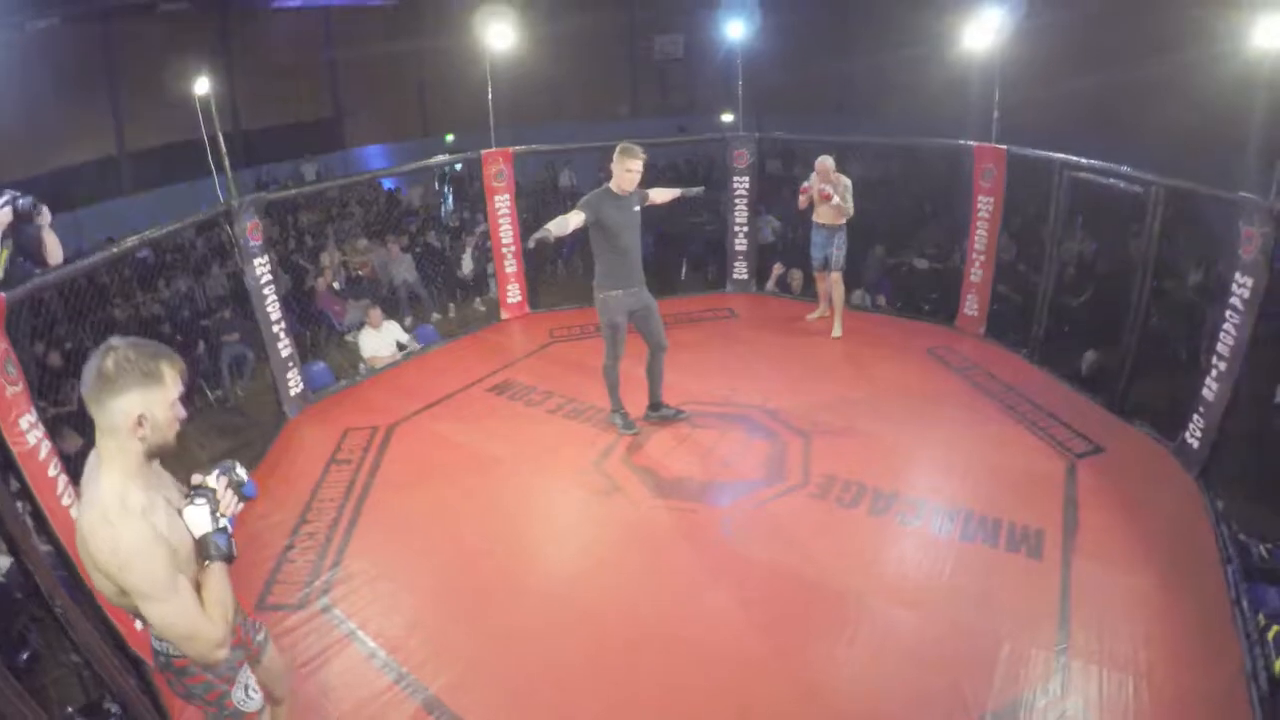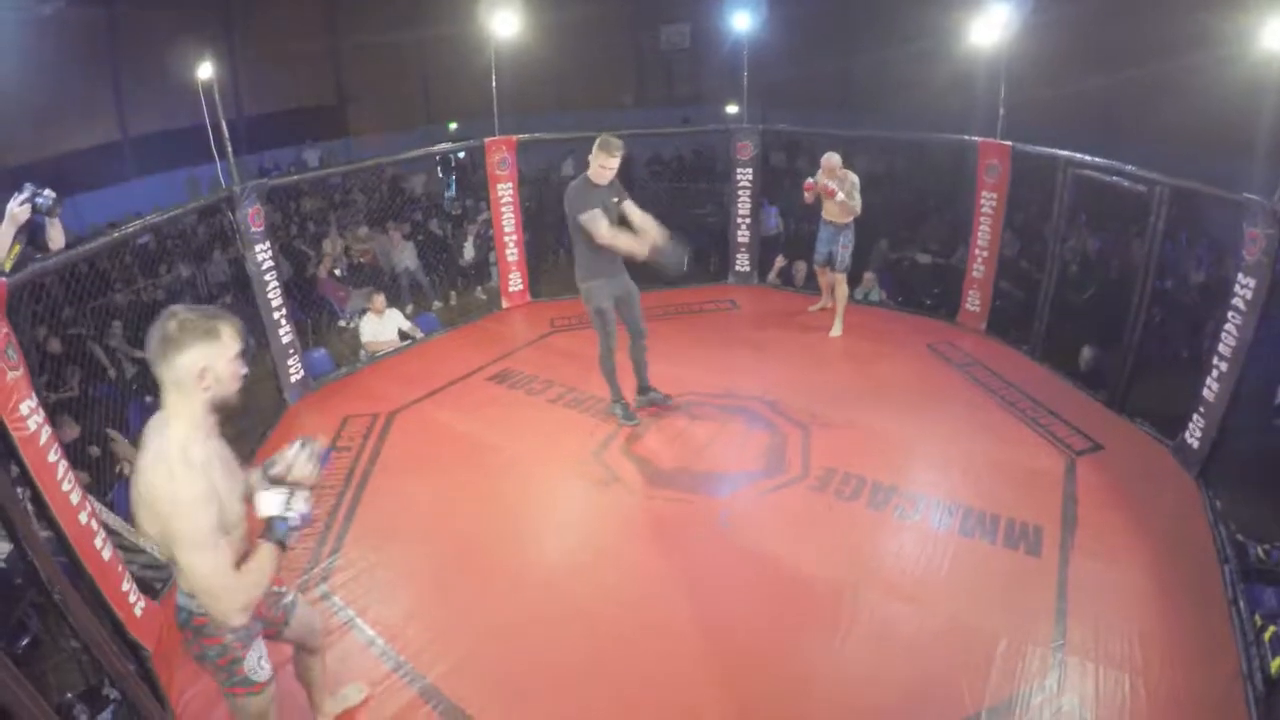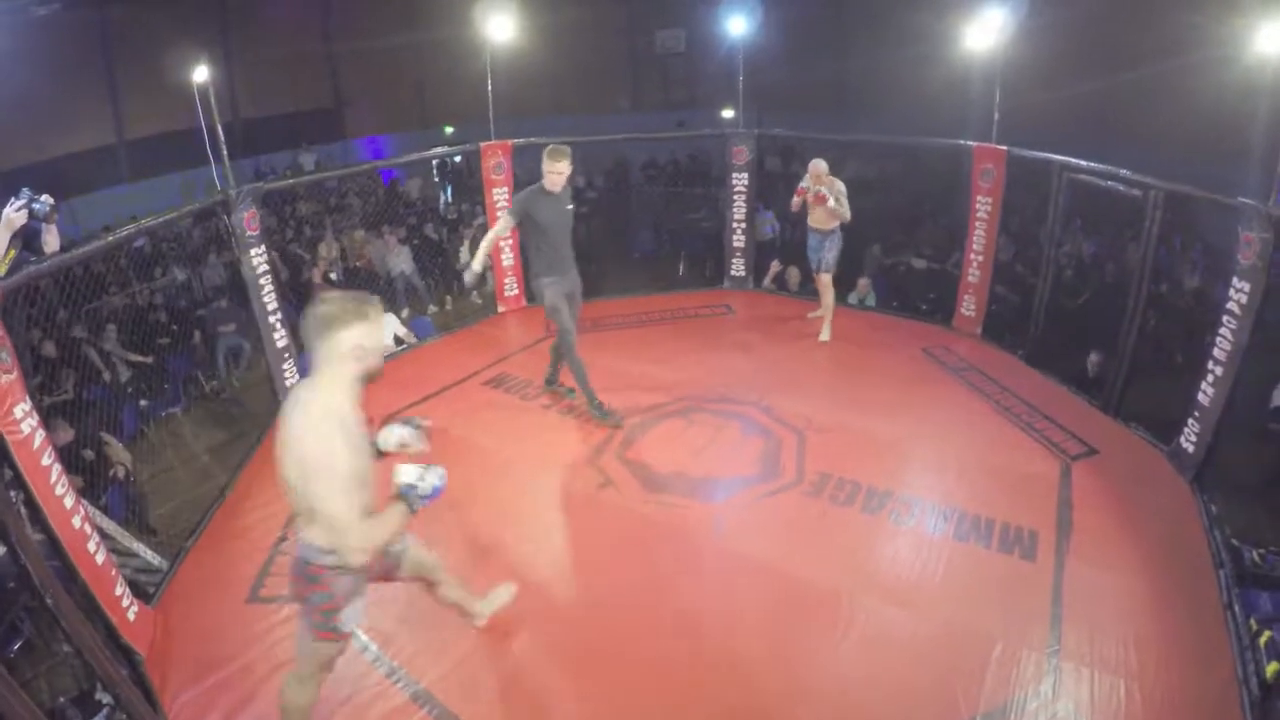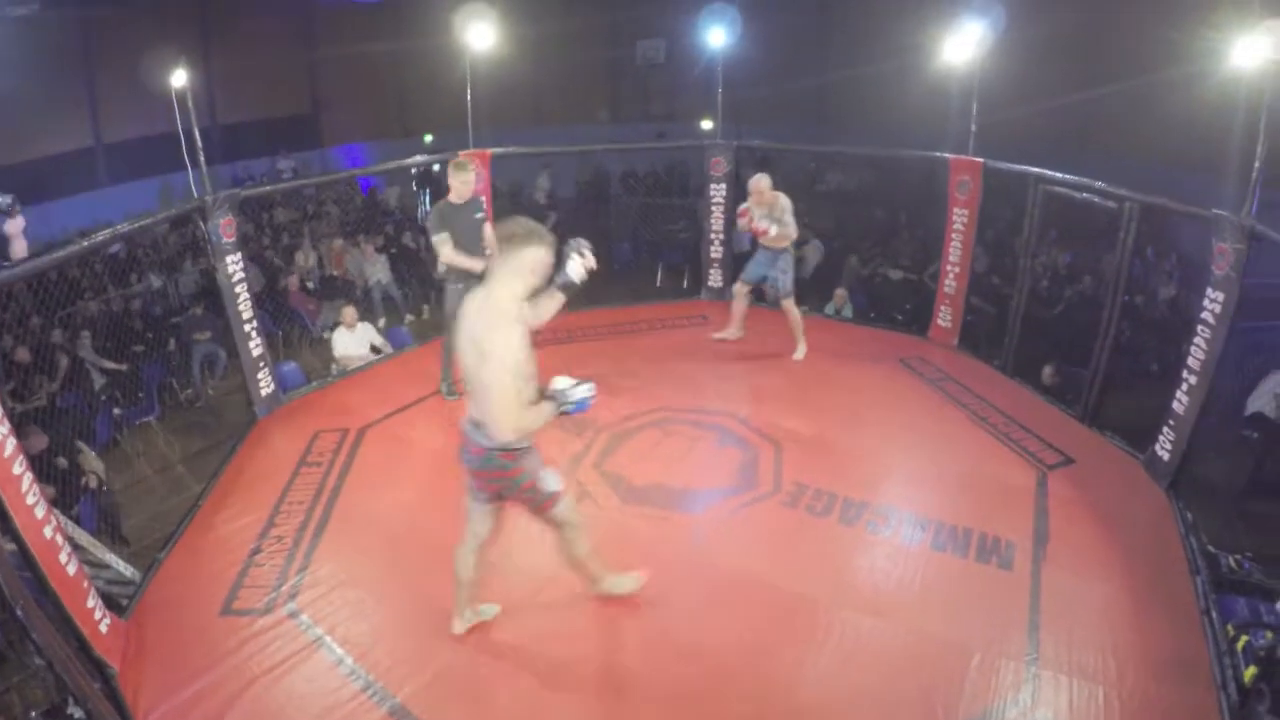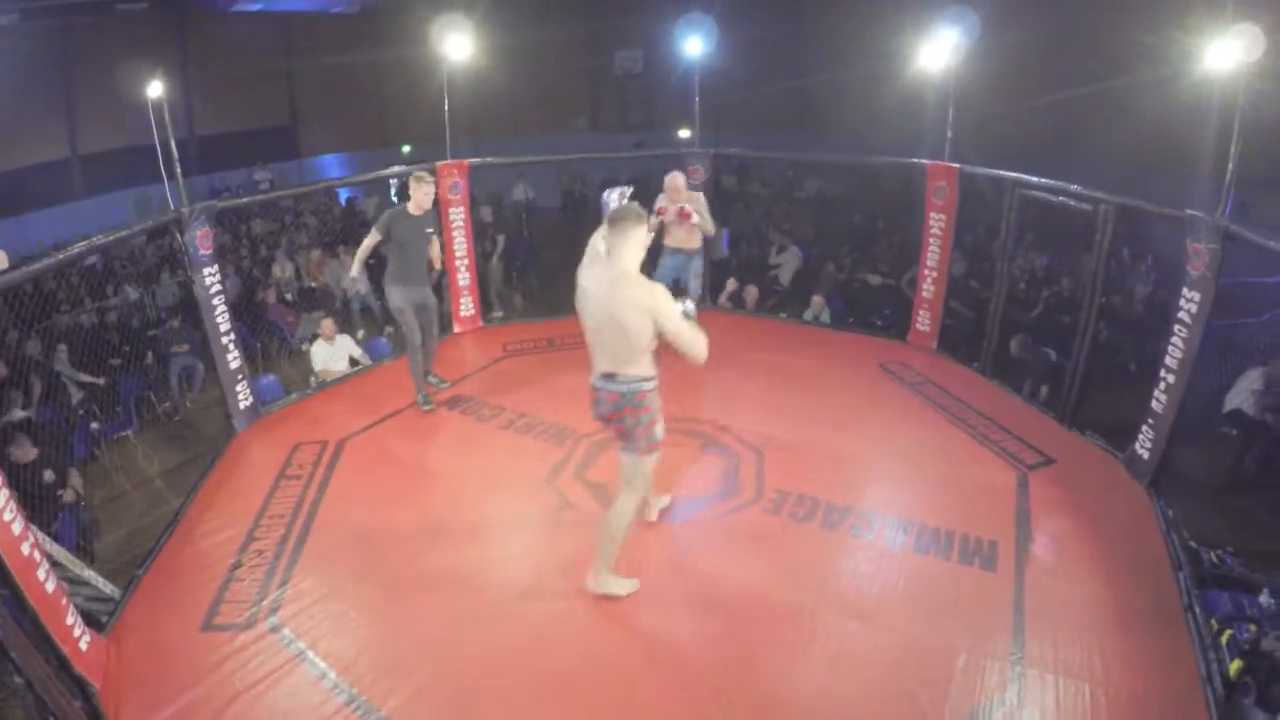
dt=0.5s
person 1, frame 1
left shoulder: (116, 457)
right shoulder: (125, 535)
right elbow: (213, 644)
left wrist: (204, 503)
right wrist: (216, 544)
left hip: (210, 618)
right hip: (200, 659)
left knee: (276, 688)
person 1, frame 2
left shoulder: (181, 424)
right shoulder: (180, 482)
right elbow: (232, 606)
left wrist: (274, 473)
right wrist: (277, 530)
left hip: (236, 589)
right hip: (220, 622)
left knee: (311, 630)
person 1, frame 3
left shoulder: (312, 394)
right shoulder: (327, 435)
right elbow: (355, 547)
left wrist: (377, 444)
right wrist: (407, 500)
left hip: (354, 549)
right hip: (331, 570)
left knee: (433, 568)
right knee: (313, 670)
left ankle: (477, 611)
person 1, frame 4
left shoulder: (480, 300)
right shoulder: (503, 335)
left elbow: (532, 316)
right elbow: (506, 429)
left wrist: (566, 282)
right wrist: (558, 404)
left hip: (476, 443)
right hip: (506, 456)
left knee: (476, 536)
right knee: (571, 522)
left ankle: (462, 614)
right ankle: (602, 583)
person 1, frame 5
left shoulder: (587, 275)
right shoulder: (651, 296)
left elbow: (595, 250)
right elbow: (699, 352)
left wrist: (610, 217)
right wrist: (686, 316)
left hip: (601, 391)
right hip: (636, 398)
left knee: (634, 451)
right knee: (632, 490)
left ankle: (648, 506)
right ankle: (601, 576)
person 2, frame 1
left shoulder: (633, 195)
right shoulder: (594, 201)
left elbow: (656, 195)
right elbow: (568, 223)
left wrist: (683, 192)
right wrist: (549, 232)
left hip: (638, 288)
right hip: (610, 292)
left knee: (658, 345)
right knee: (613, 356)
left ankle: (656, 405)
right ankle: (616, 411)
person 2, frame 2
left shoulder: (613, 186)
right shoulder: (577, 192)
left elbow: (636, 216)
right elbow: (604, 235)
left wrist: (658, 236)
right wrist: (644, 248)
left hip: (618, 274)
right hip: (594, 280)
left knee: (638, 332)
right knee: (608, 344)
left ankle: (644, 390)
right ankle: (617, 400)
person 2, frame 3
left shoulder: (566, 193)
right shoulder: (527, 199)
right elbow: (496, 232)
right wrist: (476, 265)
left hip: (569, 274)
right hip: (546, 280)
left knee: (566, 334)
right knee: (570, 338)
left ankle: (552, 379)
right ankle: (593, 402)
person 2, frame 4
left shoulder: (477, 204)
right shoulder: (438, 215)
right elbow: (446, 254)
right wrist: (481, 265)
right hip: (457, 284)
right knee: (452, 338)
right ankle: (447, 380)
person 2, frame 5
left shoulder: (430, 216)
right shoulder: (392, 218)
right elbow: (368, 244)
left wrist: (436, 269)
right wrist: (354, 272)
left hip: (422, 286)
right hip: (397, 288)
left knee: (432, 335)
right knee: (413, 339)
left ankle: (427, 373)
right ankle: (421, 391)
